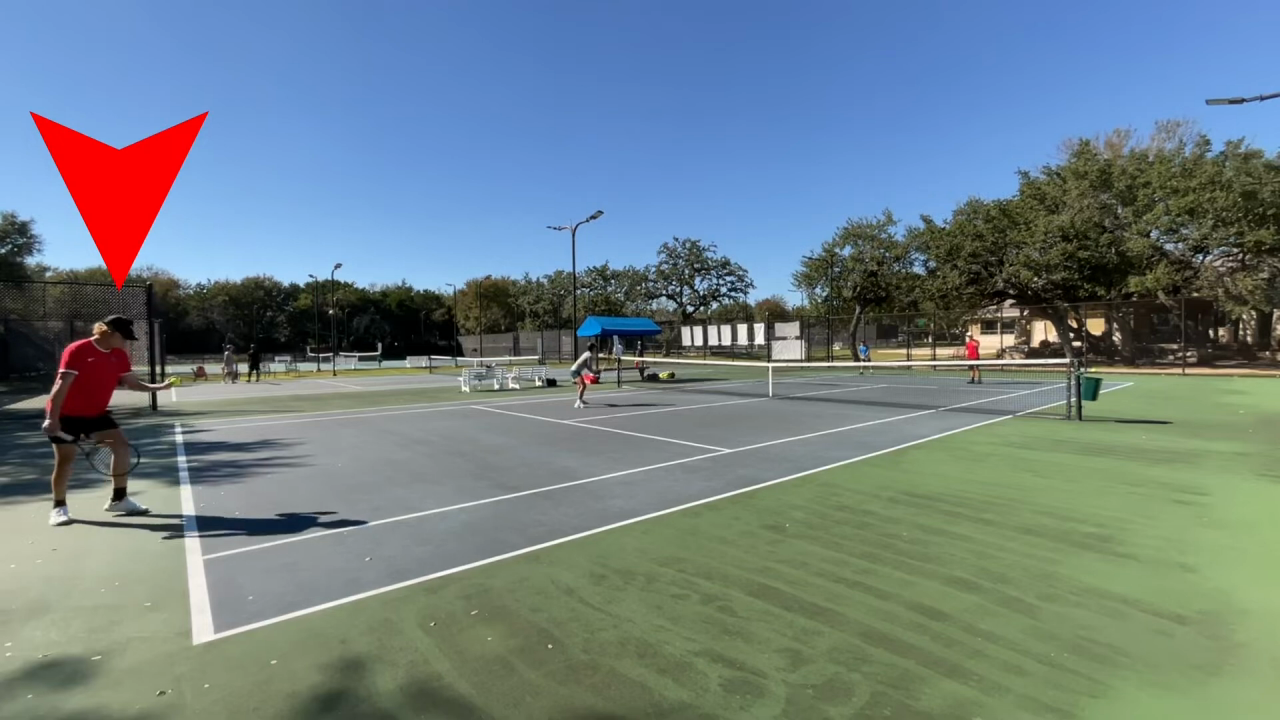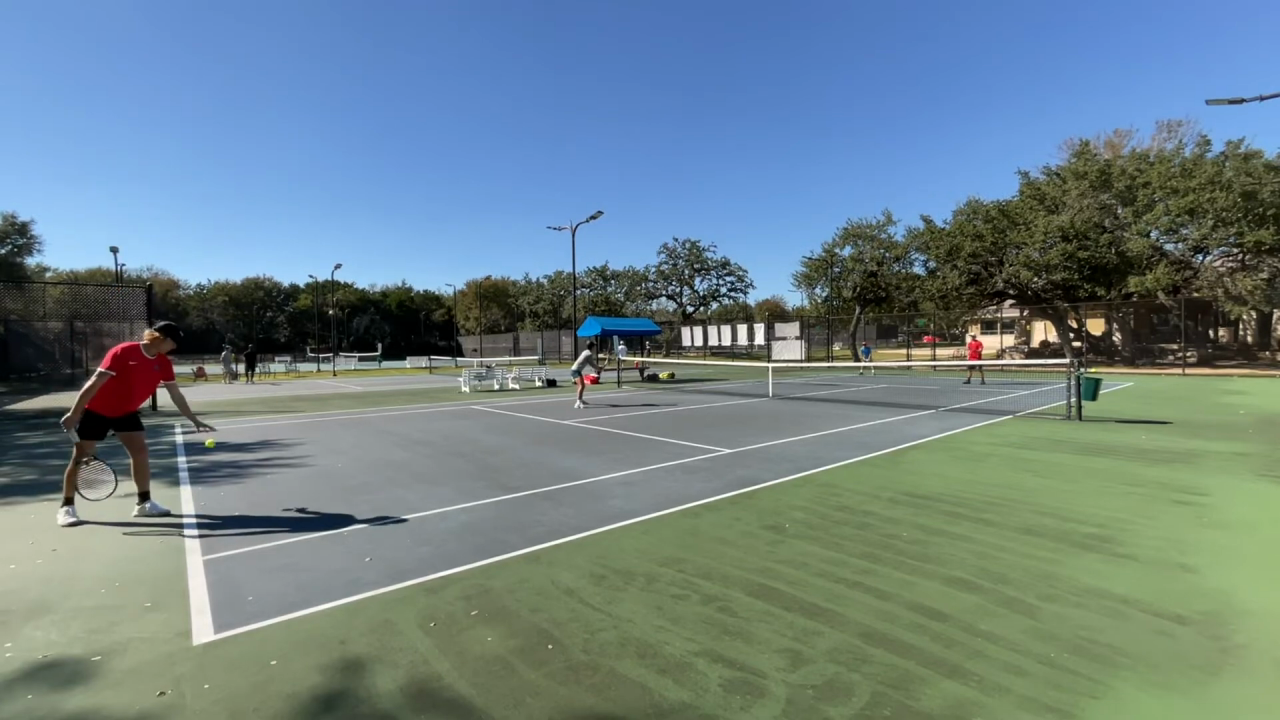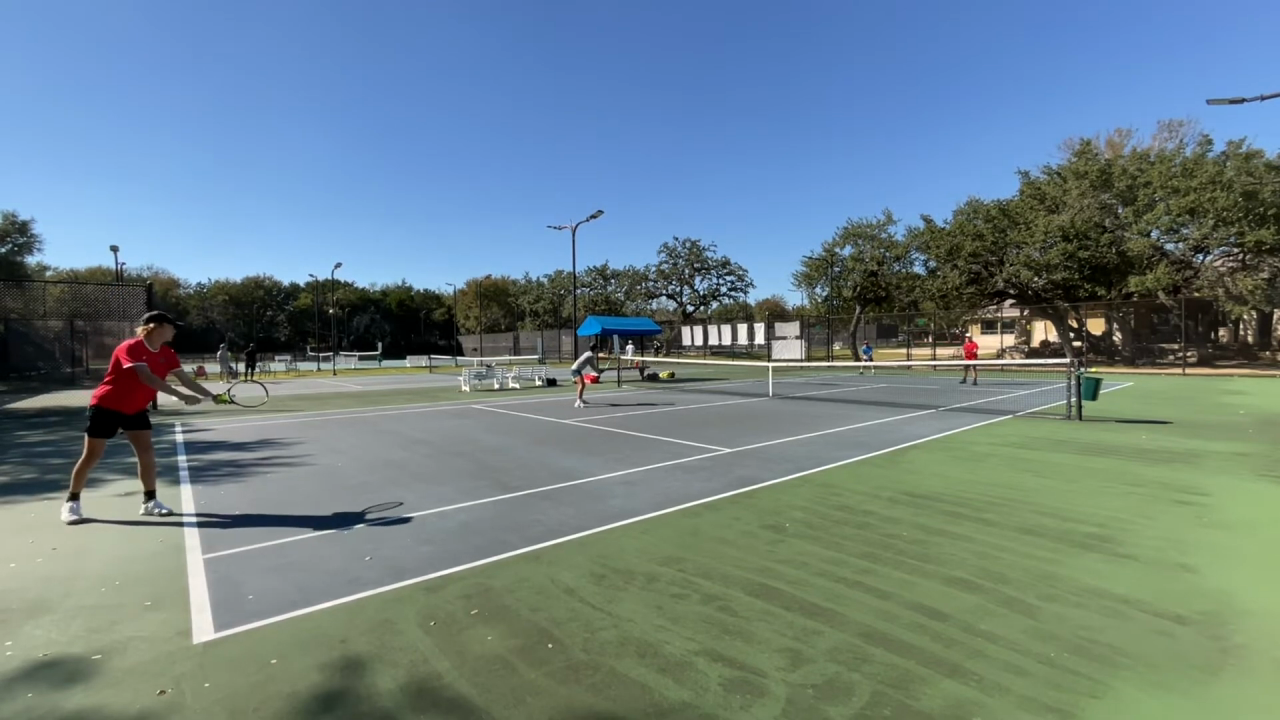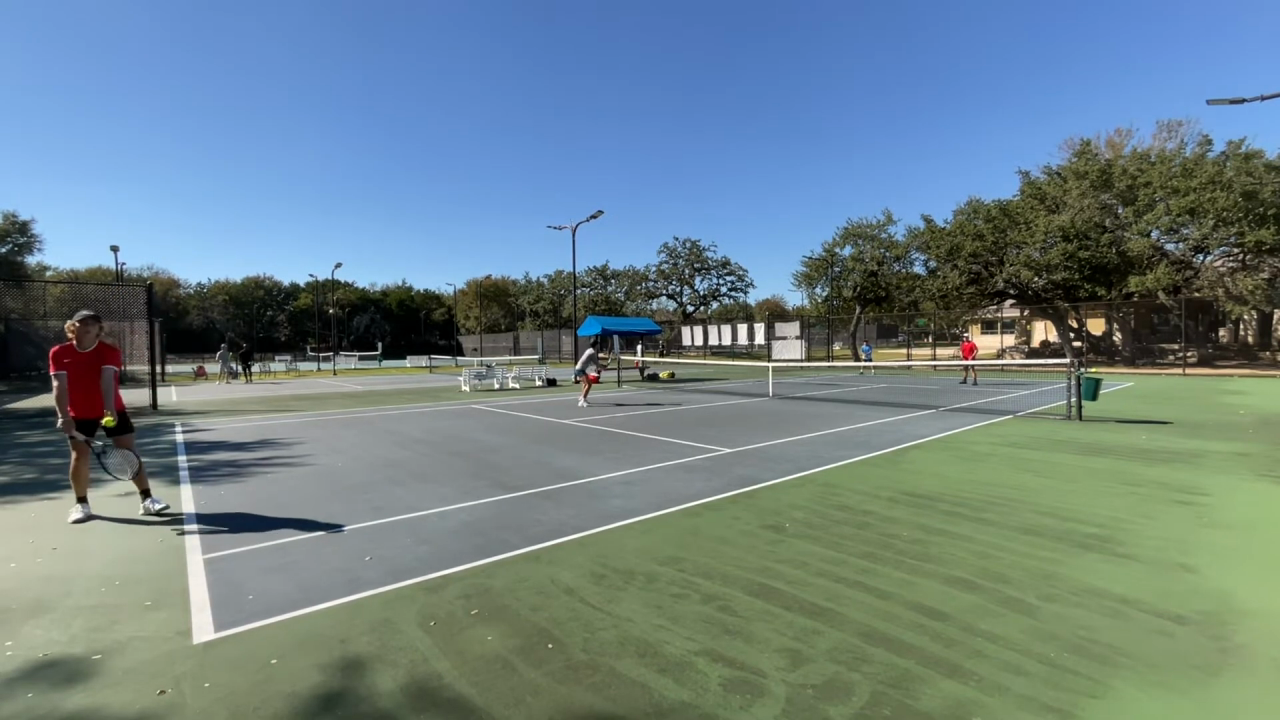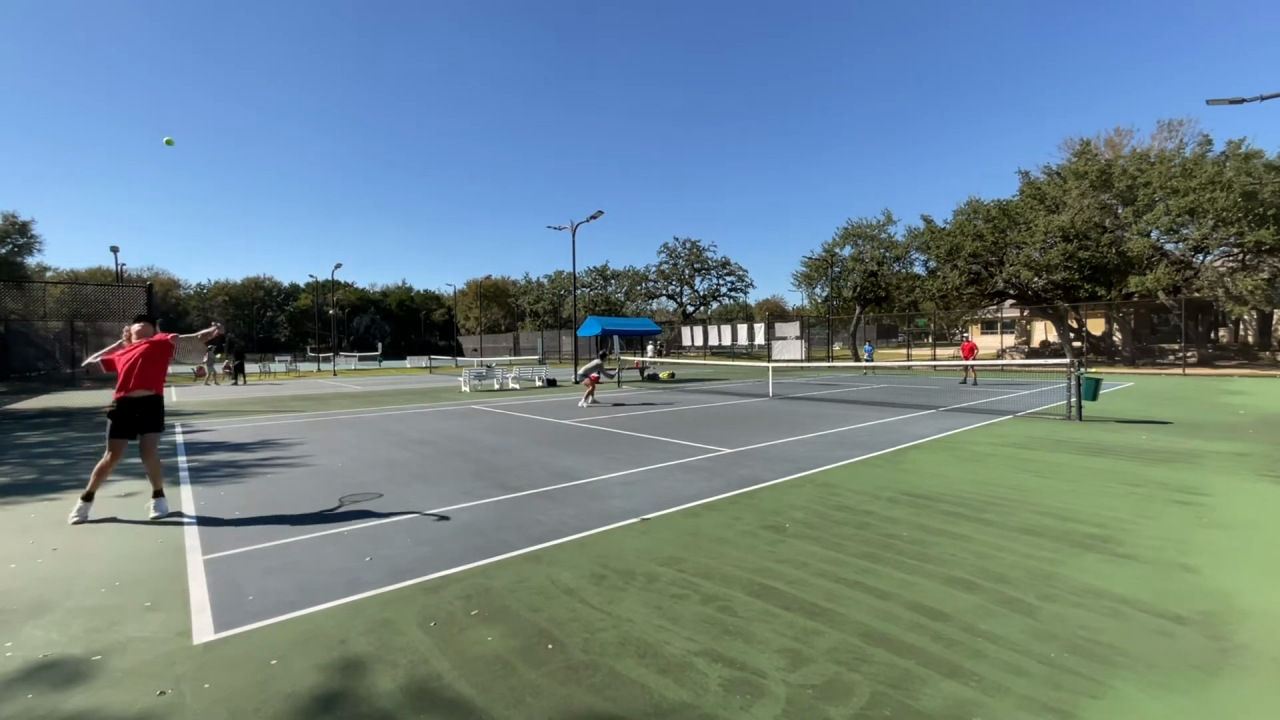
dt=1s
person 1, frame 1
left shoulder: (119, 355)
right shoulder: (78, 351)
left elbow: (132, 382)
right elbow: (62, 385)
left wrist: (158, 387)
right wrist: (52, 418)
left hip: (96, 413)
right hip: (66, 415)
left knee: (122, 448)
right knee: (64, 461)
left ankle: (118, 499)
right ankle: (59, 507)
person 1, frame 2
left shoulder: (163, 362)
right shoulder: (123, 352)
left elbow: (175, 395)
right elbow: (95, 382)
left wrist: (194, 420)
right wrist: (74, 412)
left hip: (126, 412)
right hip: (96, 411)
left knee: (140, 452)
right knee: (81, 458)
left ankle: (144, 503)
right ankle: (67, 507)
person 1, frame 3
left shoulder: (167, 354)
right shoulder: (130, 348)
left elbow: (185, 379)
right elbow: (147, 377)
left wrist: (211, 396)
right wrist: (181, 396)
left hip: (135, 409)
right hip: (105, 407)
left knee: (147, 453)
right knee: (92, 455)
left ankle: (150, 501)
right ankle: (72, 502)
person 1, frame 4
left shoulder: (108, 352)
right shoulder: (59, 353)
left elbow: (108, 382)
right elbow: (60, 386)
left wrist: (110, 411)
right wrist: (64, 416)
left hip: (112, 411)
right hip: (79, 415)
left knee: (130, 453)
right knee: (79, 458)
left ankle: (147, 500)
right ankle: (81, 504)
person 1, frame 5
left shoulder: (159, 342)
right shoulder: (118, 355)
left elbow: (183, 338)
right elbow: (91, 362)
left wrist: (208, 333)
right wrist: (120, 342)
left hip: (150, 403)
right hip: (122, 404)
left knee: (148, 454)
right knee: (112, 456)
left ankle: (158, 498)
right ankle: (85, 501)
